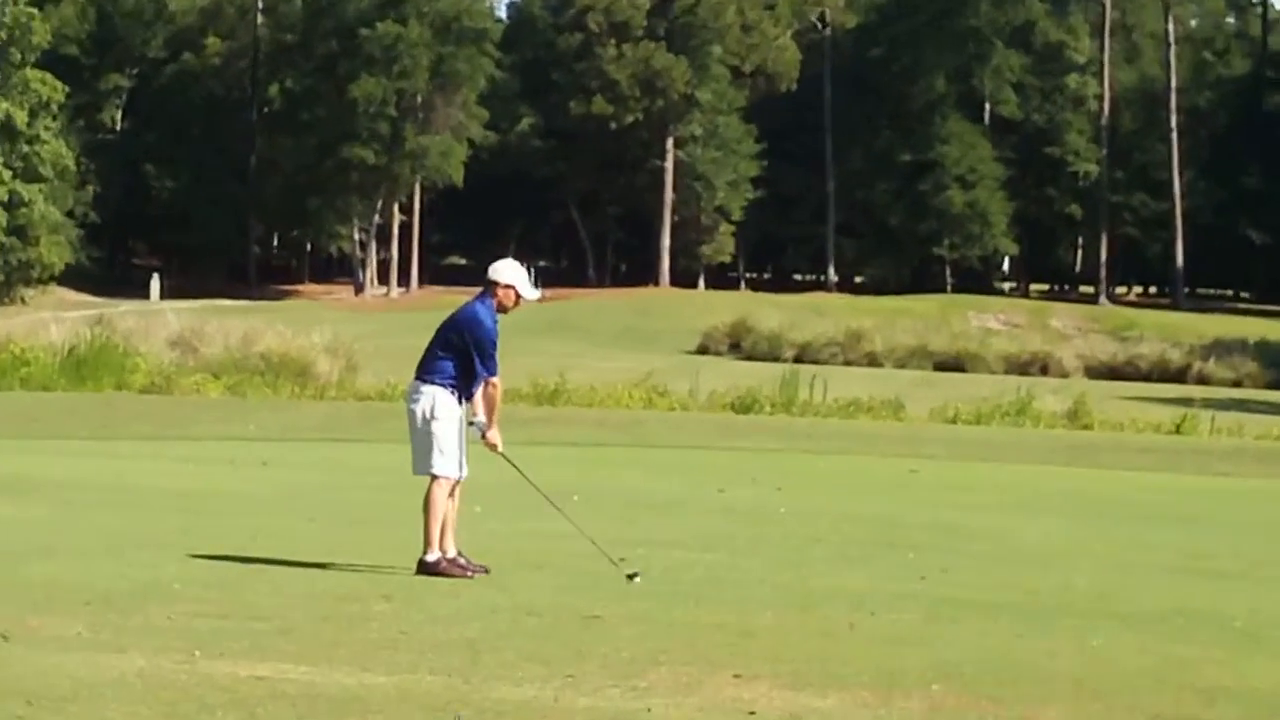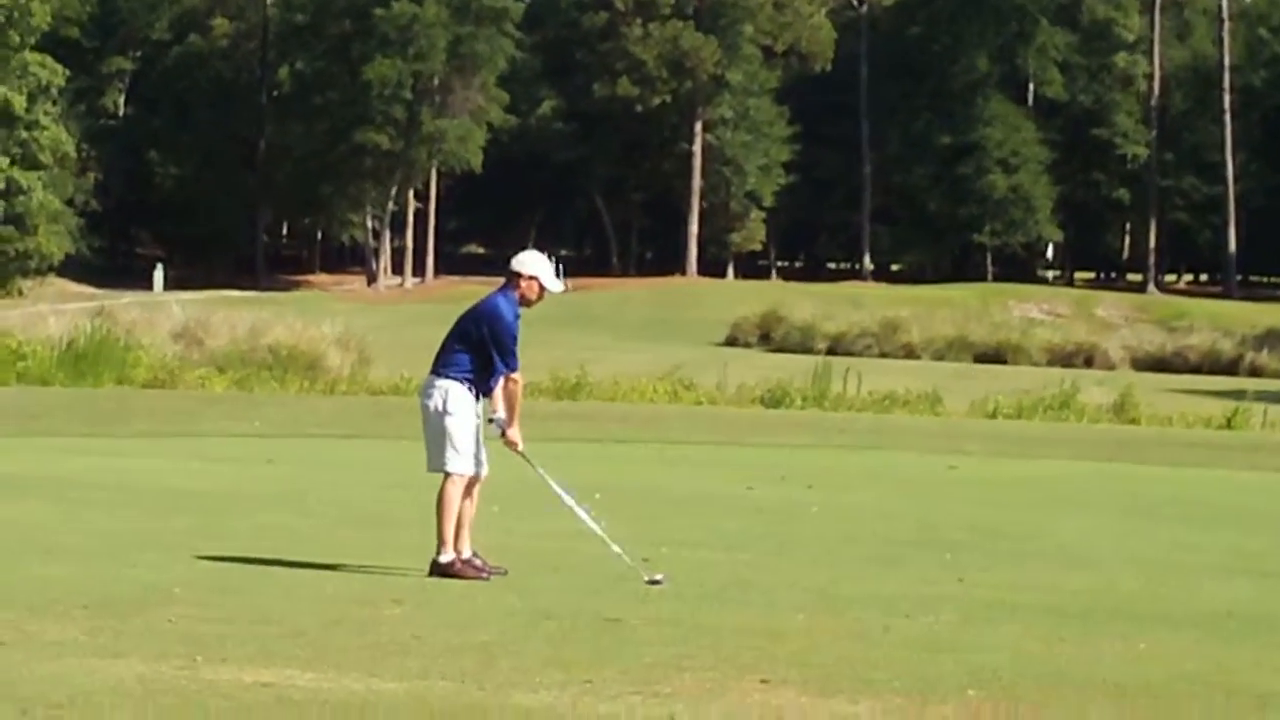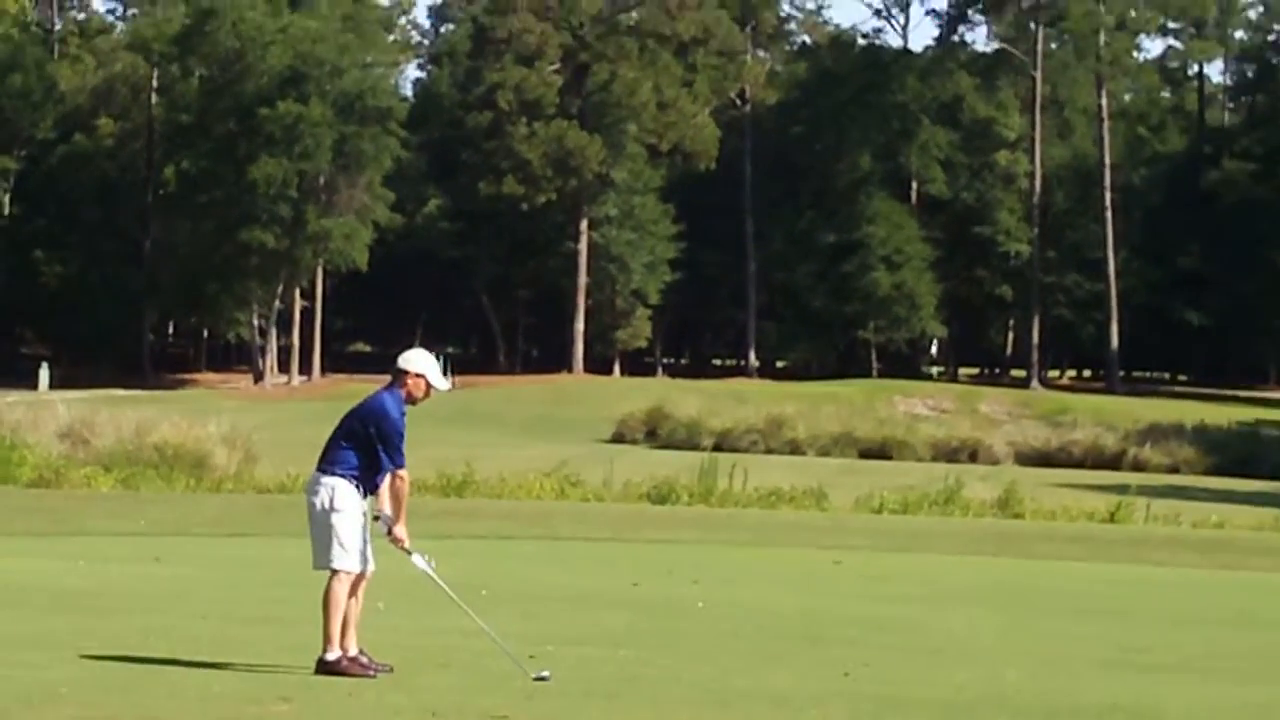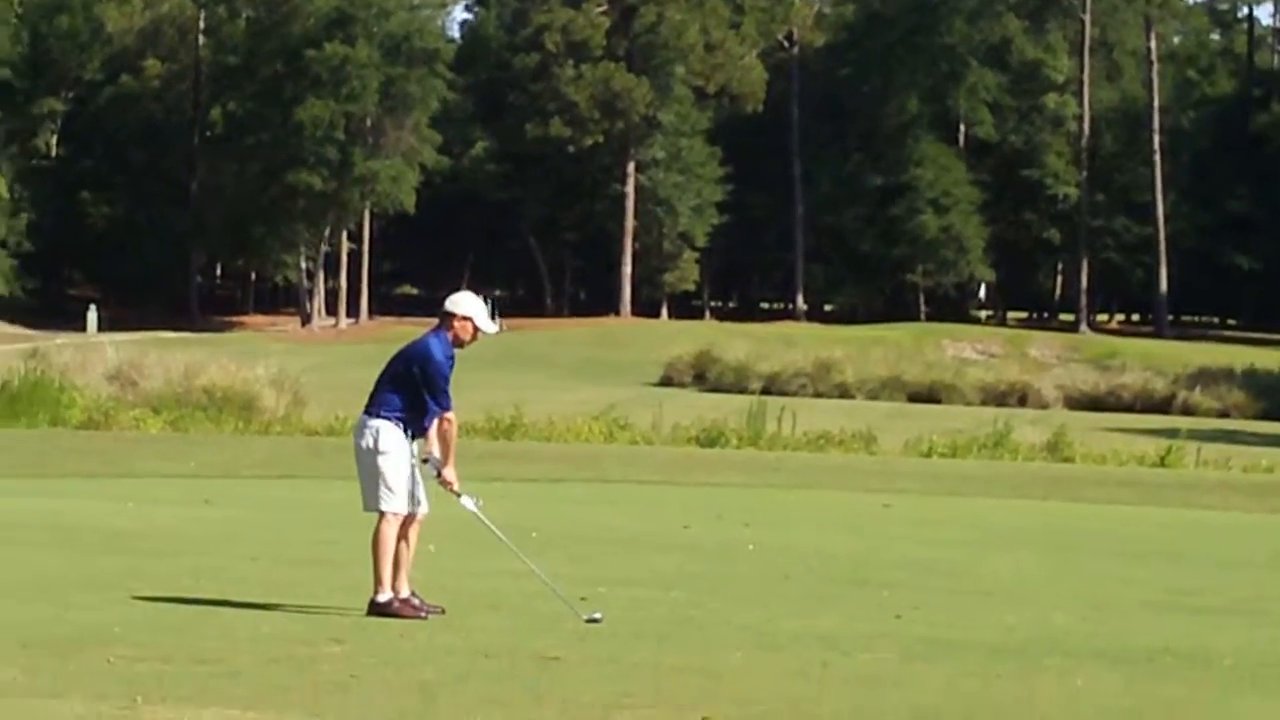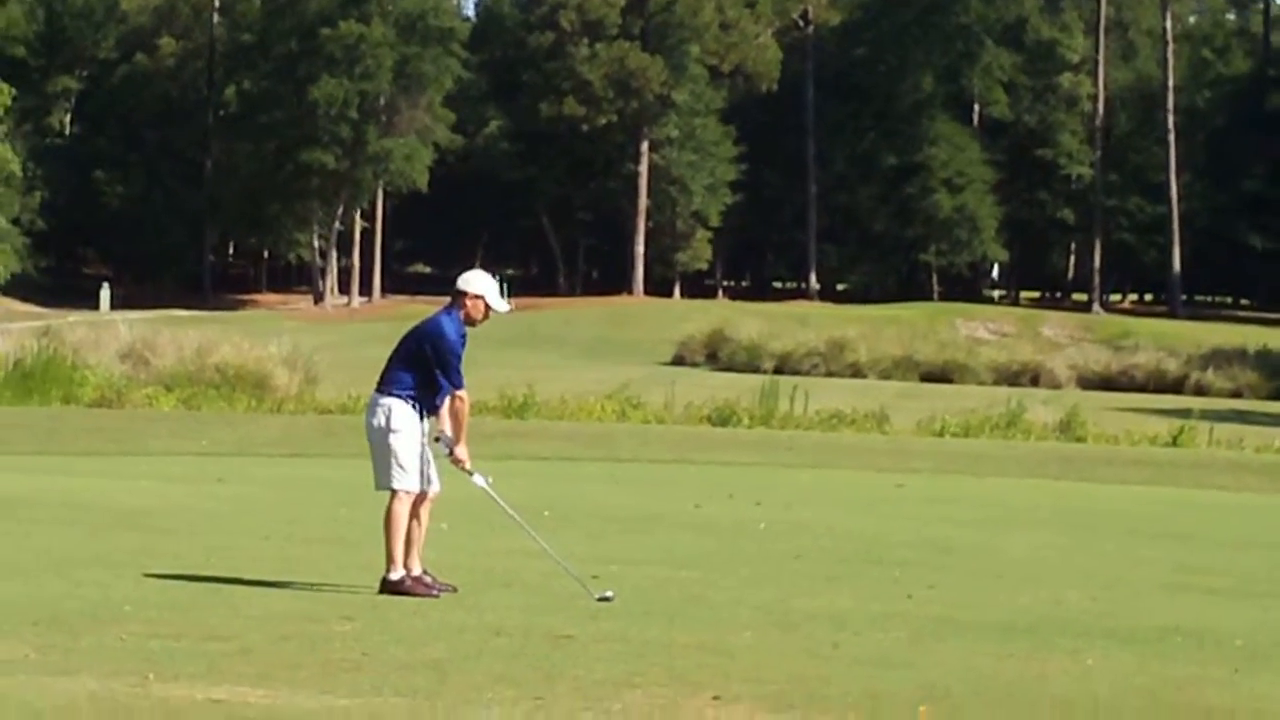
dt=0.4s
person 1, frame 1
left shoulder: (478, 314)
right shoulder: (480, 319)
left elbow: (477, 375)
right elbow: (492, 382)
left wrist: (480, 417)
right wrist: (493, 427)
left hip: (446, 398)
right hip: (436, 397)
left knee: (455, 477)
right knee: (443, 476)
left ankle: (449, 552)
right ankle: (431, 556)
person 1, frame 2
left shoulder: (501, 307)
right shoulder: (500, 312)
left elbow: (497, 371)
right elbow: (513, 377)
left wrist: (500, 414)
right wrist: (513, 425)
left hip: (464, 395)
right hip: (451, 393)
left knee: (474, 475)
right knee: (457, 474)
person 1, frame 3
left shoulder: (388, 406)
right shoulder: (387, 409)
left elbow: (384, 468)
right elbow: (400, 475)
left wrist: (385, 511)
right wrist: (400, 523)
left hip: (350, 492)
right hip: (337, 490)
left knee: (361, 572)
right knee: (344, 571)
left ankle: (350, 650)
right ankle: (331, 655)
person 1, frame 4
left shoulder: (438, 350)
right shoulder: (432, 352)
left elbow: (432, 411)
right elbow: (447, 418)
left wrist: (435, 454)
right wrist: (449, 466)
left hip: (400, 436)
right hip: (384, 433)
left knee: (414, 513)
right knee: (393, 513)
left ankle: (402, 592)
right ankle: (383, 596)
person 1, frame 5
left shoulder: (449, 328)
right shoulder: (444, 330)
left elbow: (444, 390)
right elbow: (460, 396)
left wrist: (446, 432)
right wrist: (461, 444)
left hip: (411, 414)
right hip: (396, 411)
left knee: (426, 491)
right knee: (405, 491)
left ankle: (413, 570)
right ankle: (394, 575)
